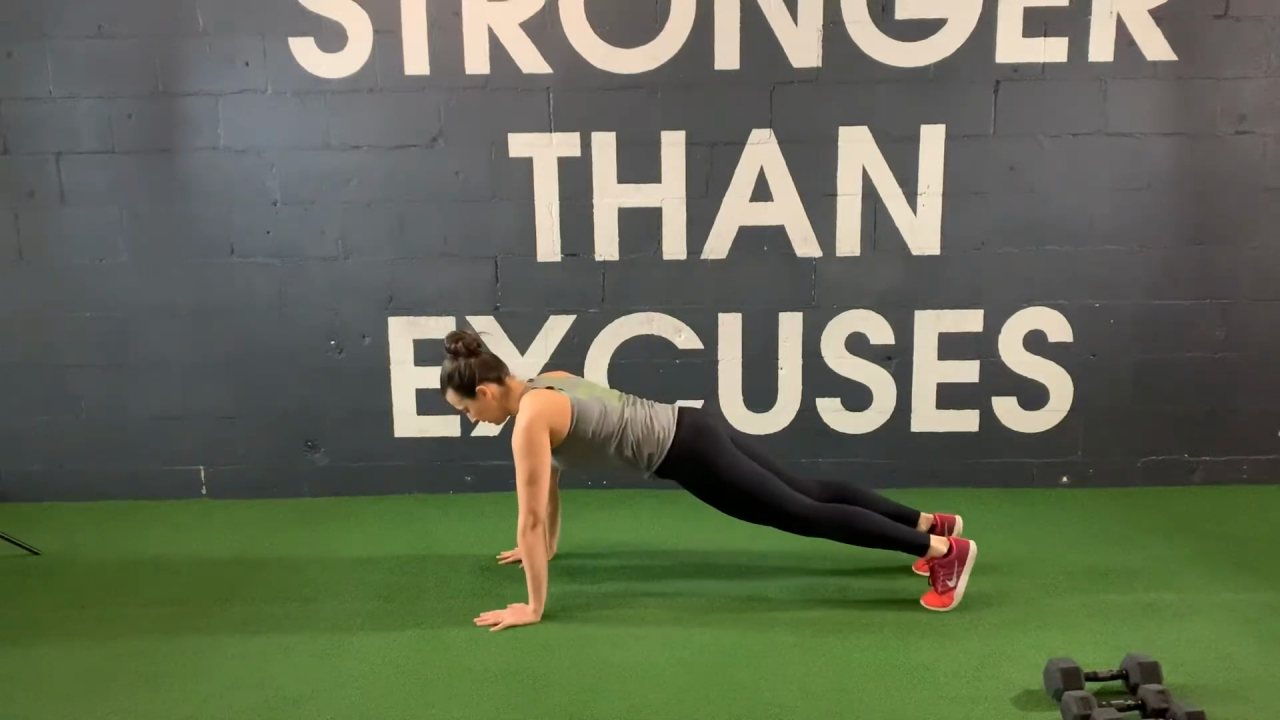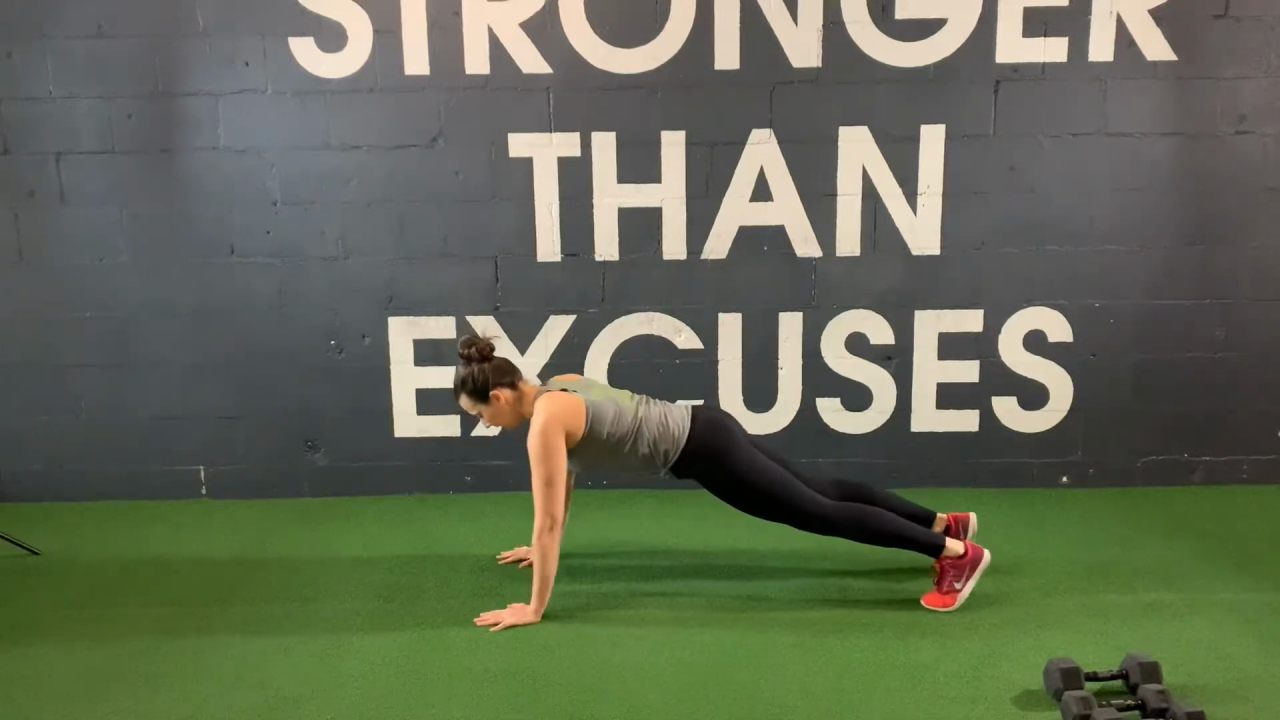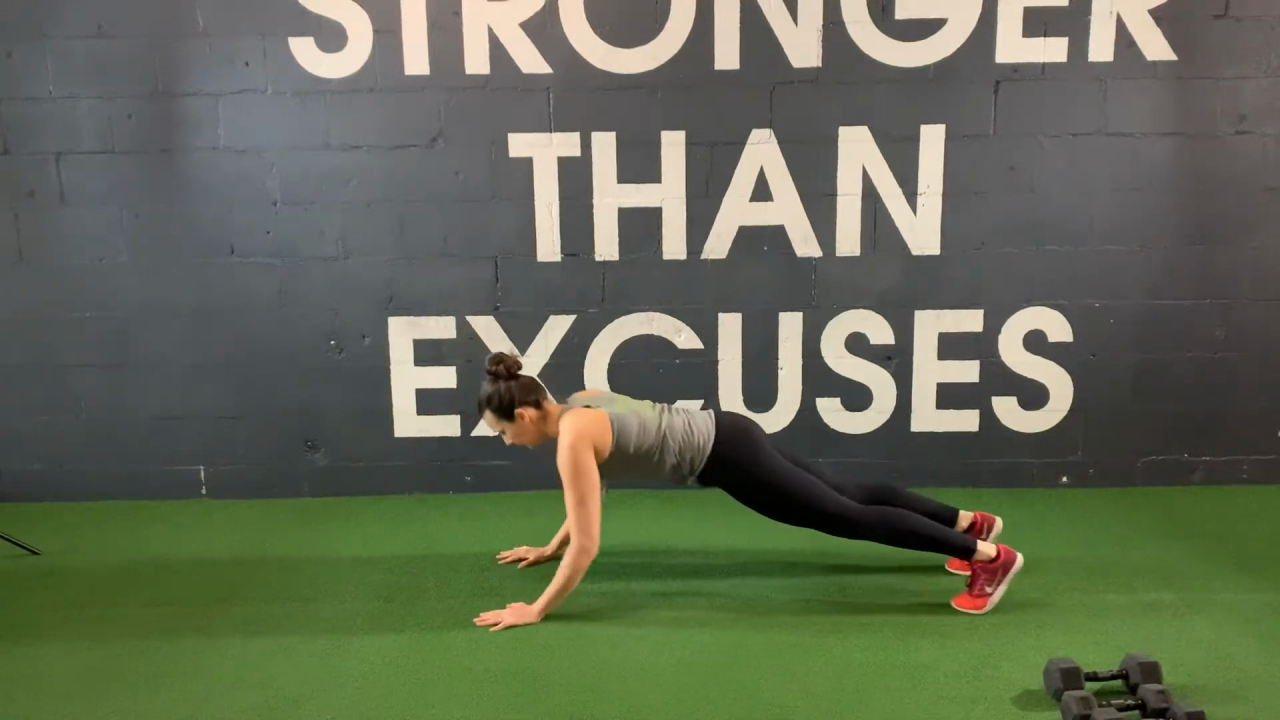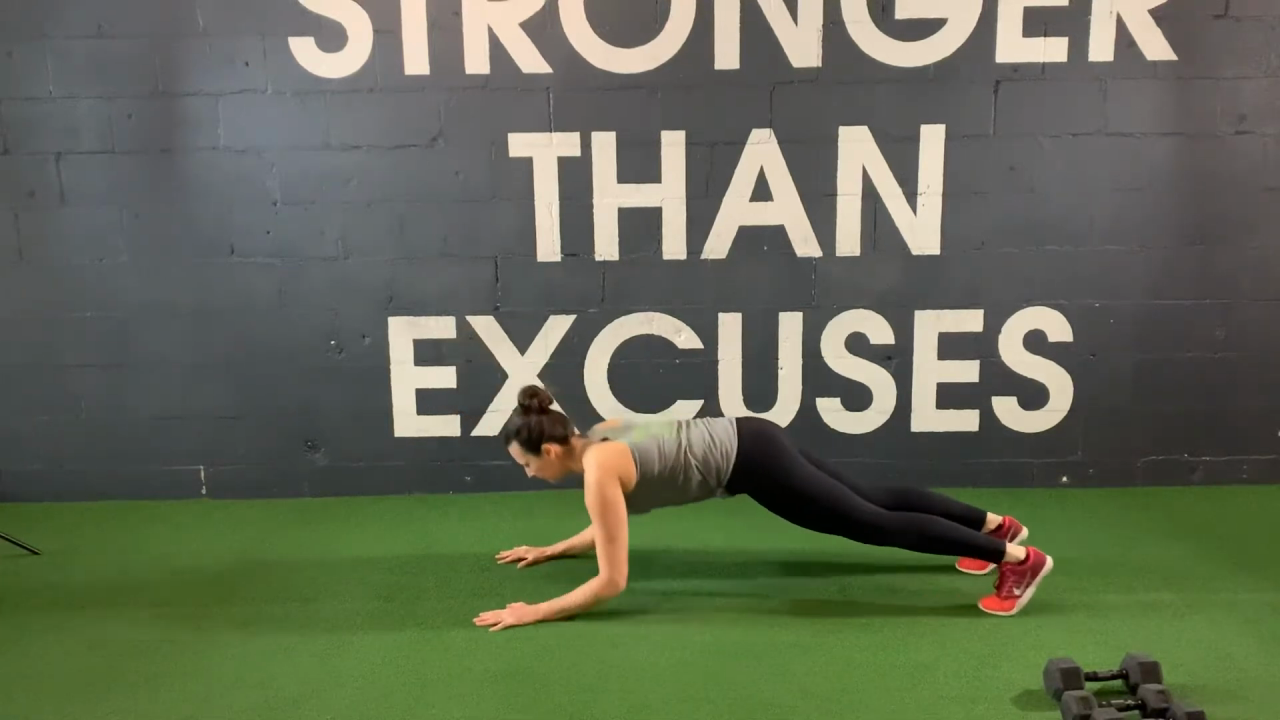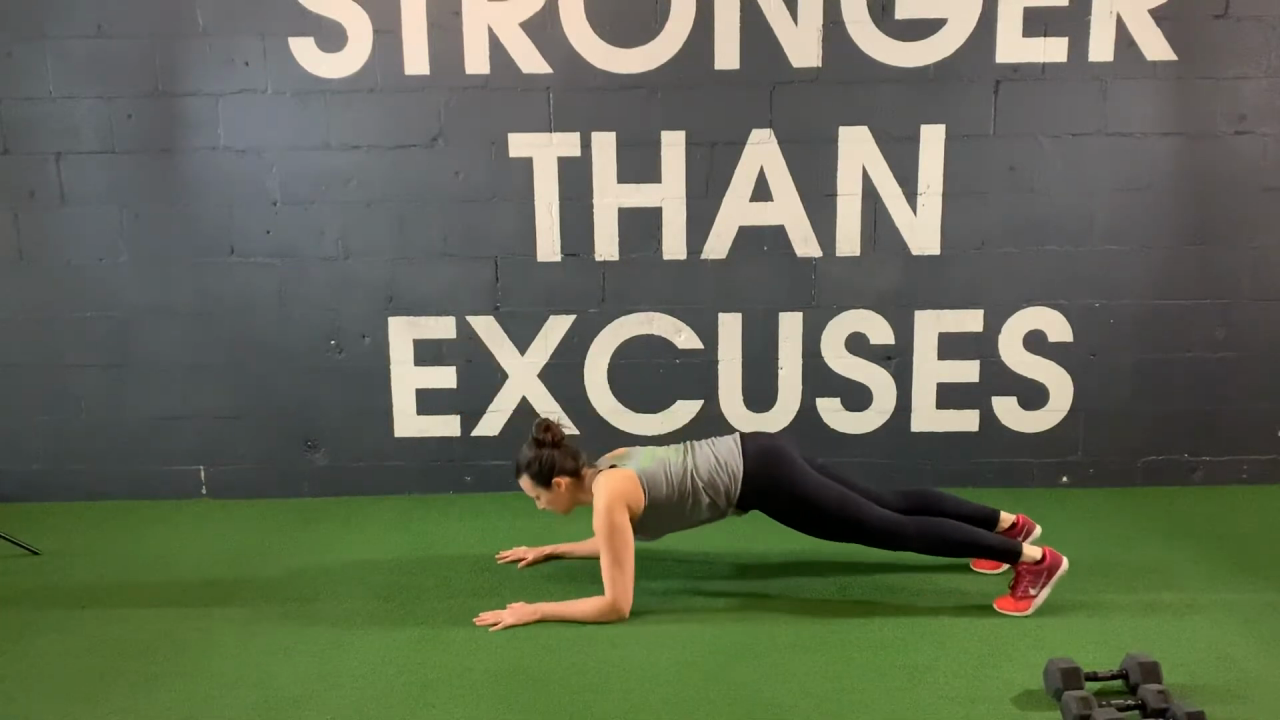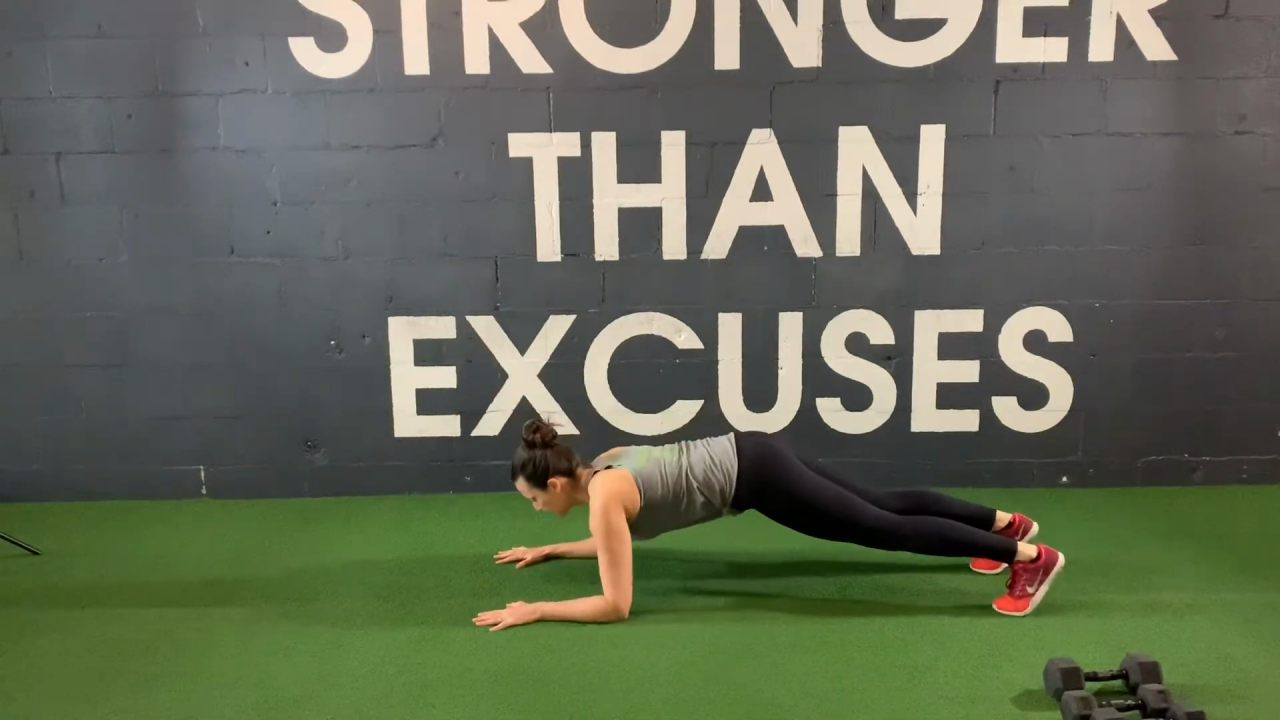
dt=0.2s
person 1, frame 1
left shoulder: (529, 420)
right shoulder: (544, 384)
left elbow: (529, 521)
right elbow: (553, 476)
left wrist: (533, 607)
right wrist: (547, 548)
left hip: (687, 451)
right hip: (691, 428)
left knee: (804, 515)
right knee: (807, 492)
left ankle: (945, 551)
right ankle: (933, 524)
person 1, frame 2
left shoulder: (545, 423)
right shoulder: (555, 389)
left elbow: (548, 524)
right elbow: (566, 483)
left wrist: (535, 608)
right wrist: (541, 550)
left hip: (702, 449)
right hip: (702, 428)
left knee: (817, 513)
right knee: (819, 490)
left ankle: (958, 553)
right ankle: (946, 522)
person 1, frame 3
left shoulder: (571, 441)
right shoulder: (575, 406)
left elbow: (584, 547)
right elbow: (587, 503)
left wrist: (536, 609)
right wrist: (545, 550)
left hip: (726, 455)
right hip: (725, 434)
left knee: (847, 517)
right knee: (846, 496)
left ankle: (990, 555)
right ankle: (969, 521)
person 1, frame 4
left shoulder: (598, 472)
right shoulder: (596, 437)
left elbow: (612, 583)
right elbow: (608, 529)
left wrist: (535, 612)
right wrist: (550, 551)
left hip: (752, 462)
right hip: (749, 439)
left knee: (874, 524)
right knee: (873, 499)
left ankle: (1018, 557)
right ankle: (995, 523)
person 1, frame 5
left shoulder: (607, 498)
right shoulder: (605, 465)
left elbow: (617, 604)
right elbow: (617, 543)
left wrist: (535, 611)
right wrist: (549, 550)
left hip: (760, 477)
right hip: (755, 453)
left knee: (890, 530)
right knee: (884, 502)
left ankle: (1034, 559)
right ankle: (1009, 523)
person 1, frame 6
left shoulder: (603, 497)
right shoulder: (602, 465)
left elbow: (616, 604)
right elbow: (614, 544)
left wrist: (535, 610)
right wrist: (546, 550)
left hip: (755, 476)
right hip: (751, 454)
left knee: (885, 530)
right knee: (881, 502)
left ankle: (1029, 557)
right ankle: (1006, 522)
